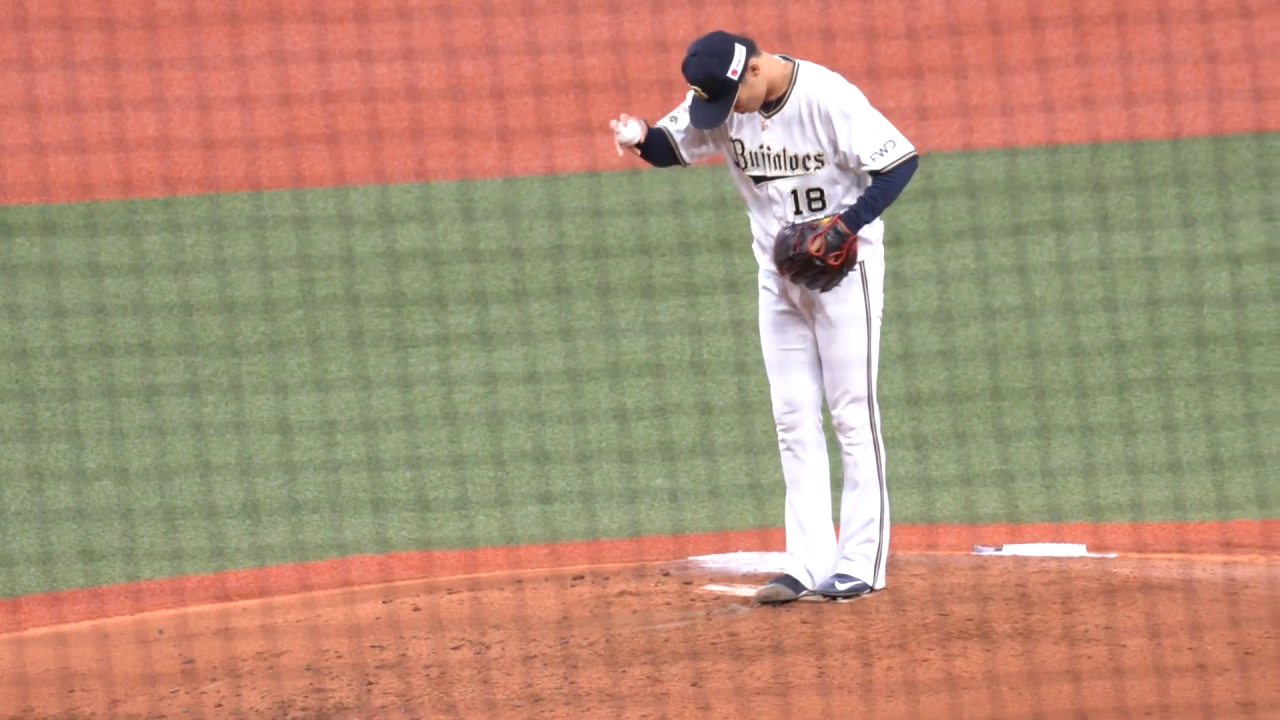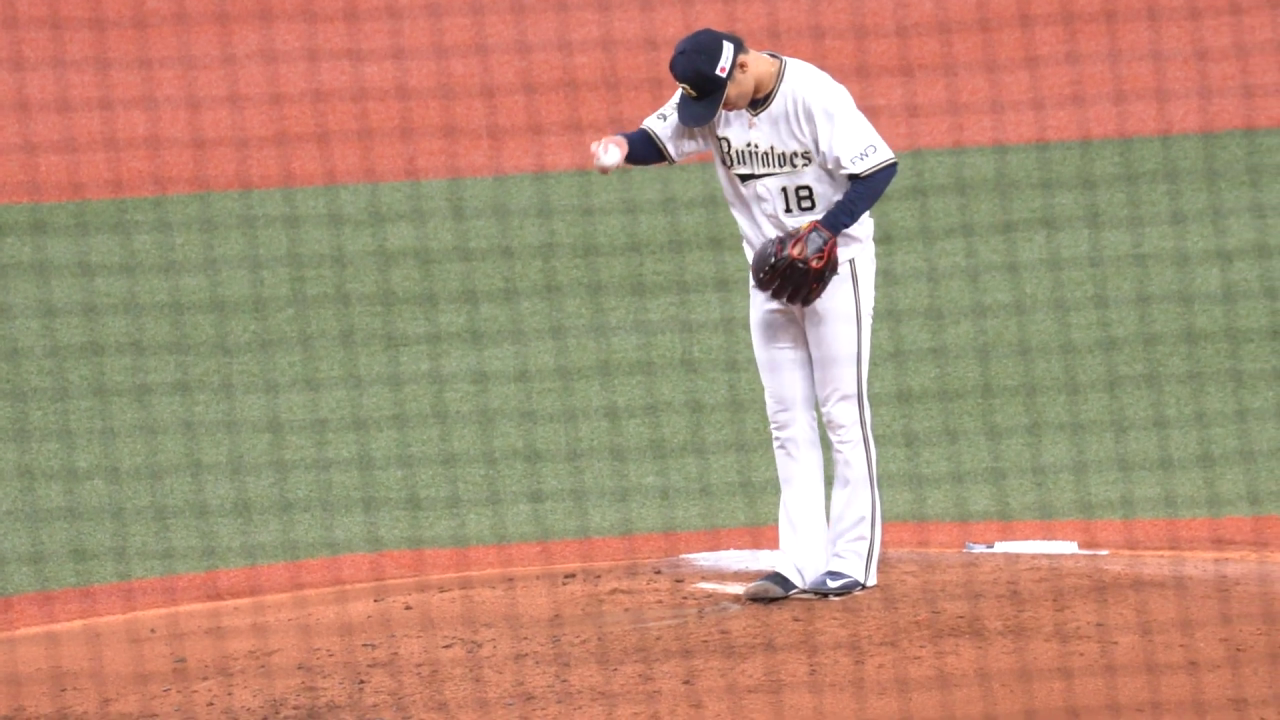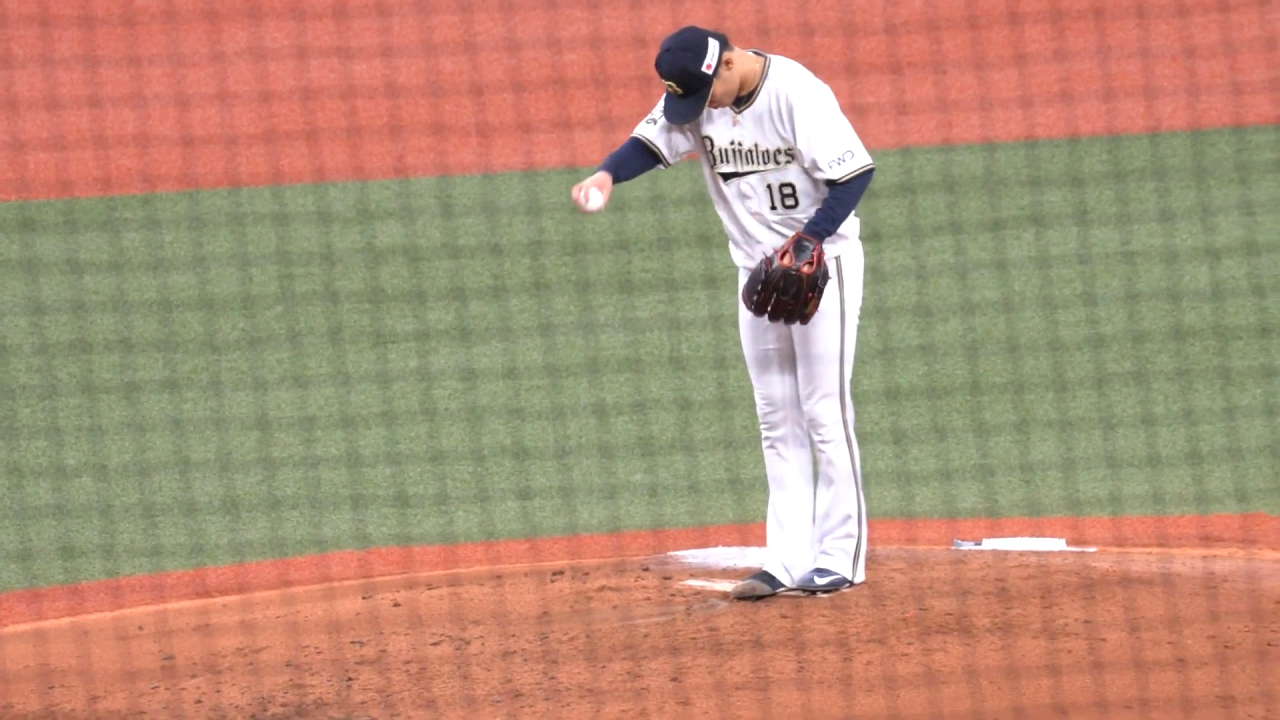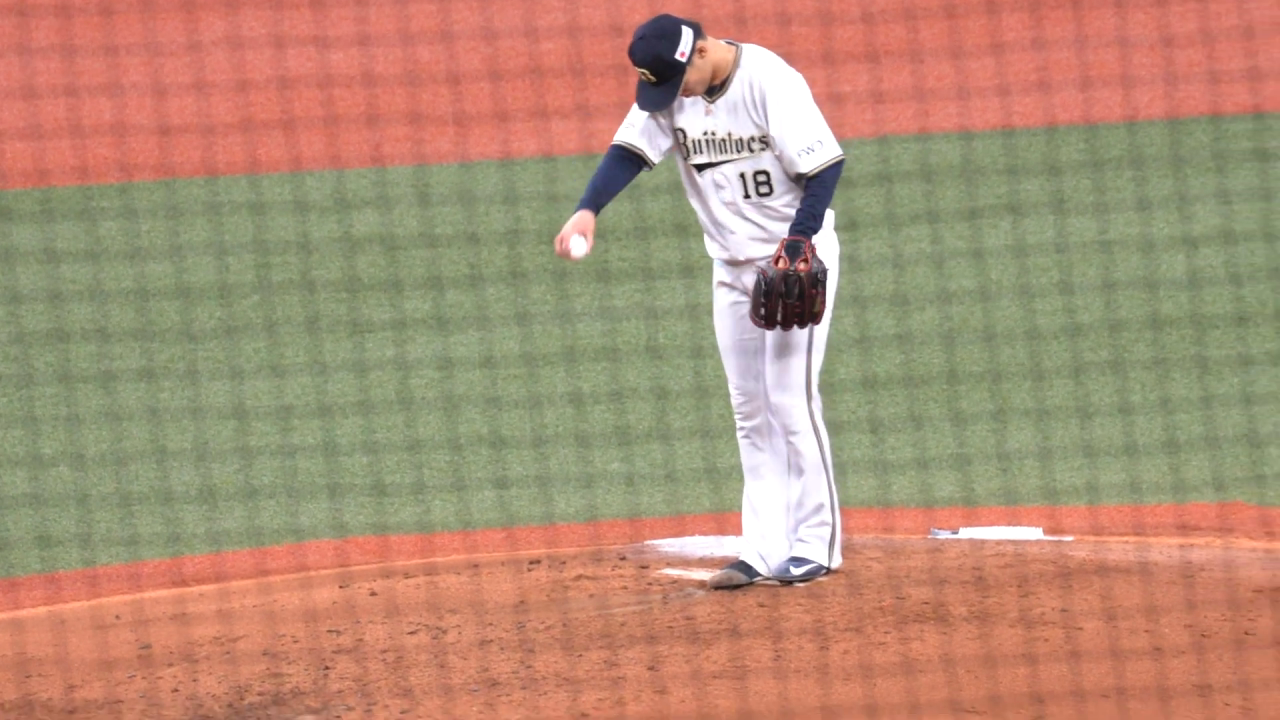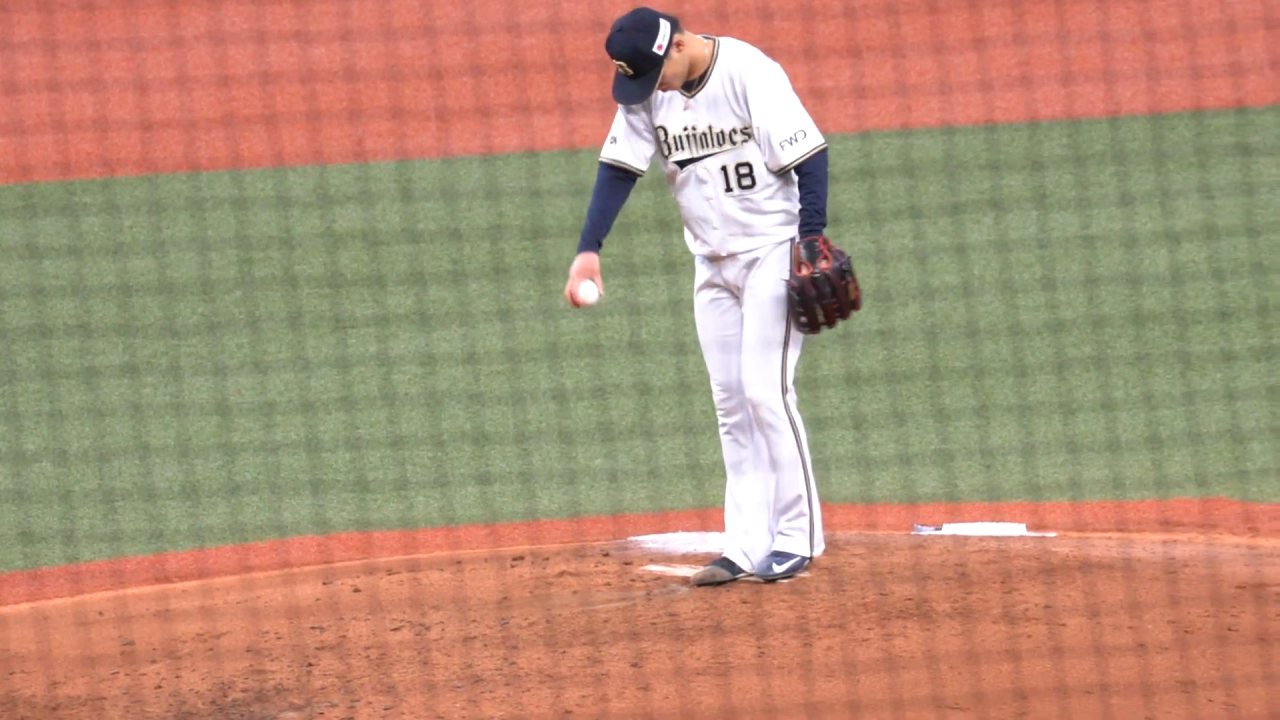
dt=0.3s
person 1, frame 1
left shoulder: (828, 97)
right shoulder: (720, 99)
left elbow: (902, 160)
right elbow: (672, 148)
left wrist: (850, 223)
right wrist: (640, 135)
left hip: (844, 272)
right hip: (778, 277)
left knee: (852, 415)
right knee: (793, 418)
left ankle: (862, 563)
right ankle: (809, 563)
person 1, frame 2
left shoulder: (814, 95)
right shoulder: (707, 94)
left elbow: (881, 166)
right elbow: (659, 140)
left wrist: (827, 228)
right wrist: (623, 146)
left hip: (834, 266)
left knee: (842, 412)
right knee: (787, 416)
left ankle: (851, 560)
right ankle: (801, 563)
person 1, frame 3
left shoulder: (798, 93)
right shoulder: (694, 96)
left elbow: (856, 171)
right elbow: (650, 143)
left wrist: (810, 238)
right wrist: (605, 172)
left hip: (823, 265)
right hip: (757, 272)
left knee: (825, 412)
right knee: (776, 416)
left ankle: (839, 558)
right ankle: (789, 561)
person 1, frame 4
left shoulder: (771, 80)
right shoulder: (667, 89)
left elbow: (826, 164)
right elbow: (630, 152)
left wrist: (798, 244)
right wrist: (587, 211)
right hip: (730, 265)
left knee: (790, 399)
right knee: (750, 408)
left ankle: (814, 545)
right ankle: (765, 551)
person 1, frame 5
left shoulder: (750, 73)
right shoulder: (646, 89)
left elbow: (811, 156)
right elbow: (618, 167)
left wrist: (811, 243)
right wrist: (589, 248)
left hip: (777, 249)
right hip: (712, 261)
left knee: (764, 391)
right knee: (732, 403)
left ankle: (797, 535)
right ankle: (749, 546)
